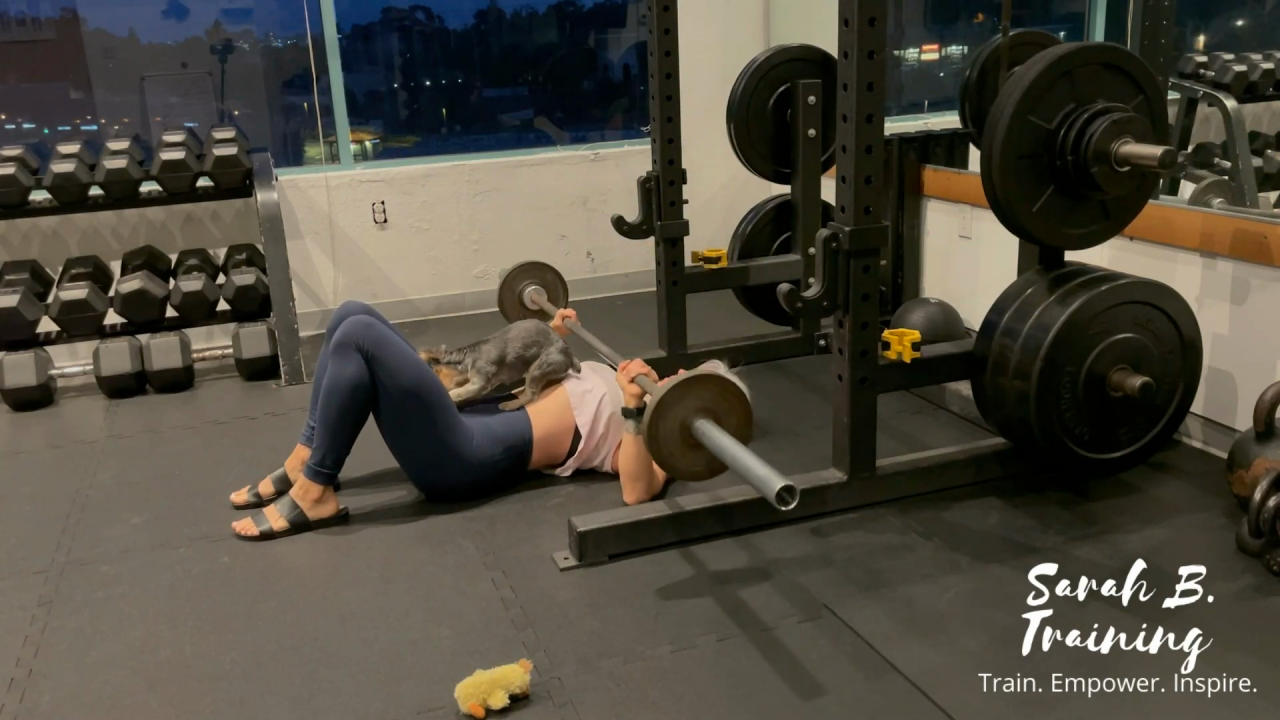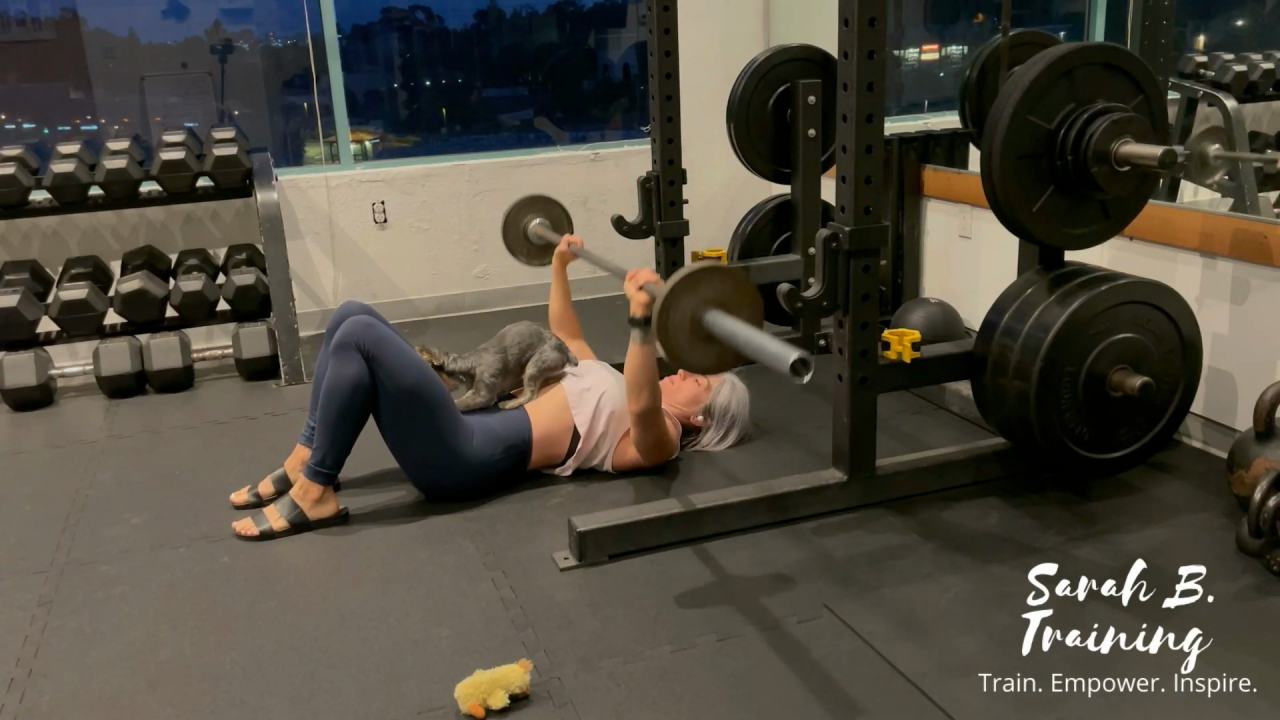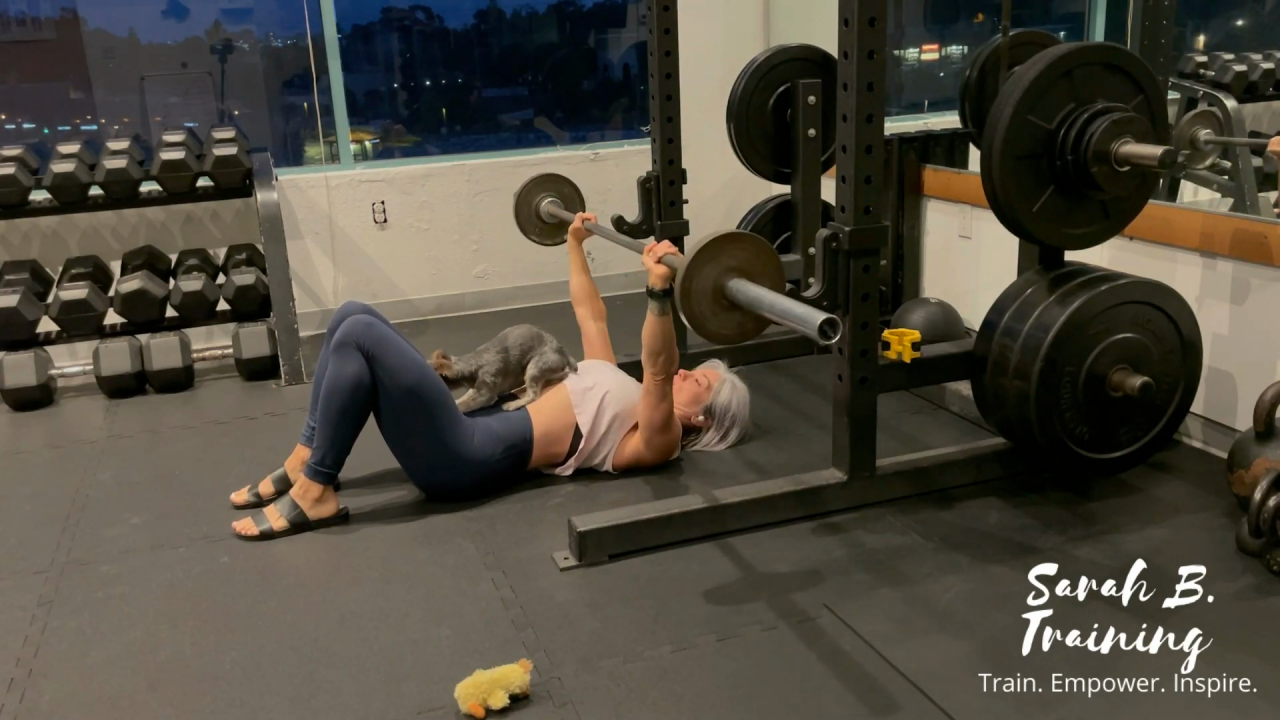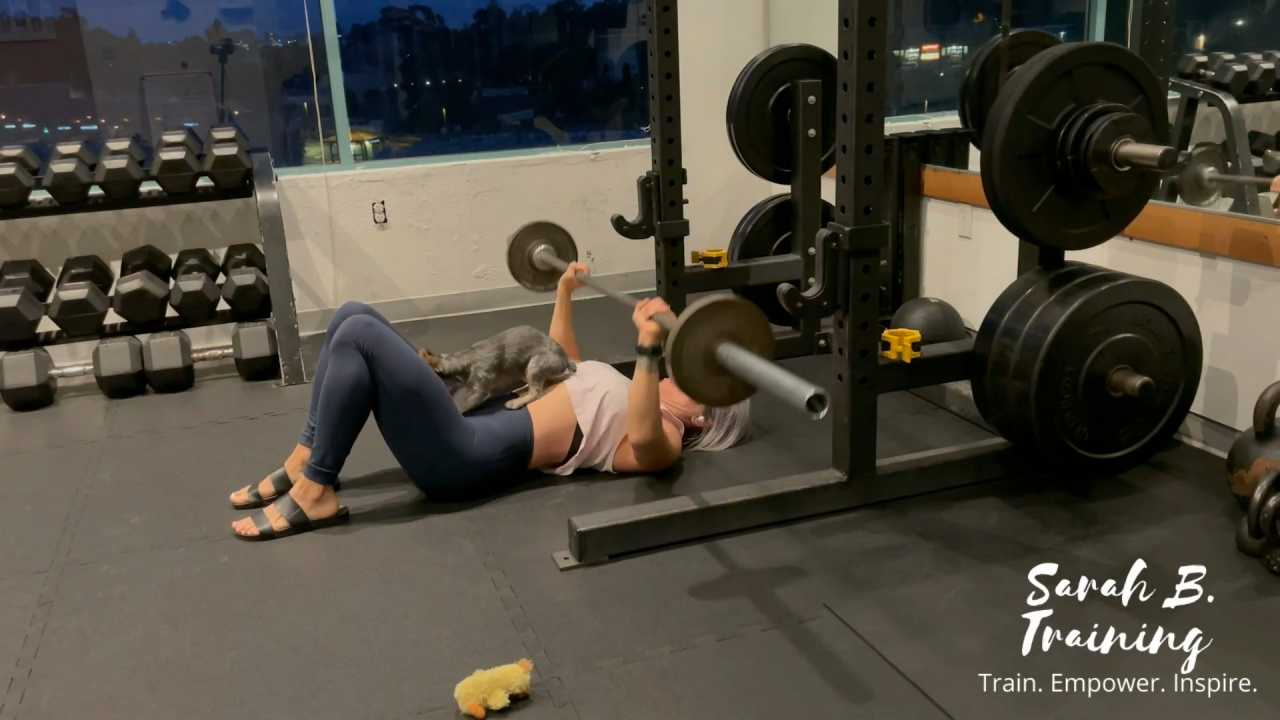
dt=0.4s
person 1, frame 1
right shoulder: (627, 385)
left elbow: (637, 492)
left wrist: (635, 407)
right wrist: (556, 338)
left hip: (467, 458)
right hip: (473, 421)
left knee: (359, 333)
right knee: (353, 314)
left ankle: (315, 495)
right ankle: (303, 464)
person 1, frame 2
left shoulder: (658, 438)
right shoulder: (618, 390)
left elbow: (642, 405)
right elbow: (565, 335)
left wrist: (642, 318)
right wrist: (559, 267)
left hip: (466, 459)
right hip: (468, 427)
left knee: (358, 335)
right knee: (353, 315)
left ankle: (315, 496)
right ankle: (302, 464)
person 1, frame 3
left shoulder: (657, 438)
right shoulder: (618, 389)
left elbow: (659, 370)
right elbow: (590, 314)
left wrist: (660, 290)
right wrist: (576, 243)
left hip: (467, 458)
right hip: (471, 422)
left knee: (359, 335)
right knee: (353, 316)
left ankle: (315, 494)
right ankle: (302, 465)
person 1, frame 4
left shoulder: (663, 442)
right shoulder: (623, 394)
left elbow: (645, 435)
right elbow: (562, 354)
left wrist: (651, 345)
right wrist: (566, 290)
left hip: (467, 457)
right hip: (471, 422)
left knee: (358, 333)
right knee: (352, 316)
left ankle: (315, 494)
right ankle: (301, 463)
